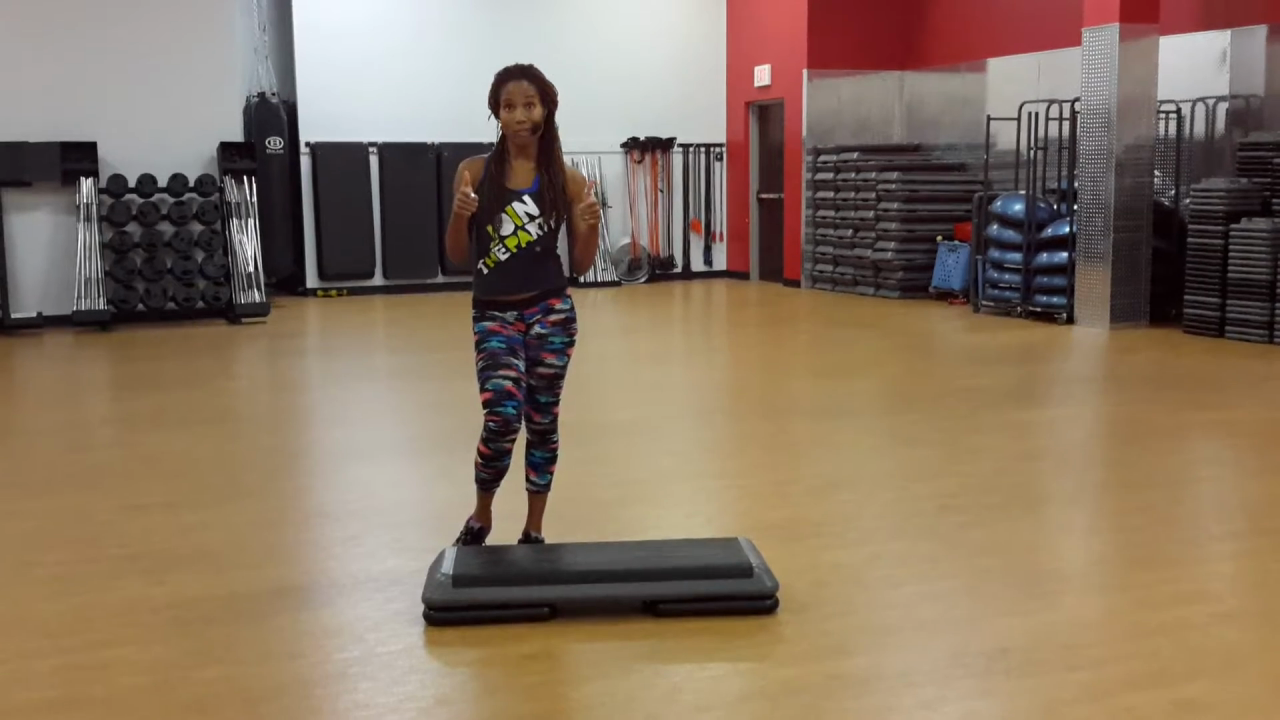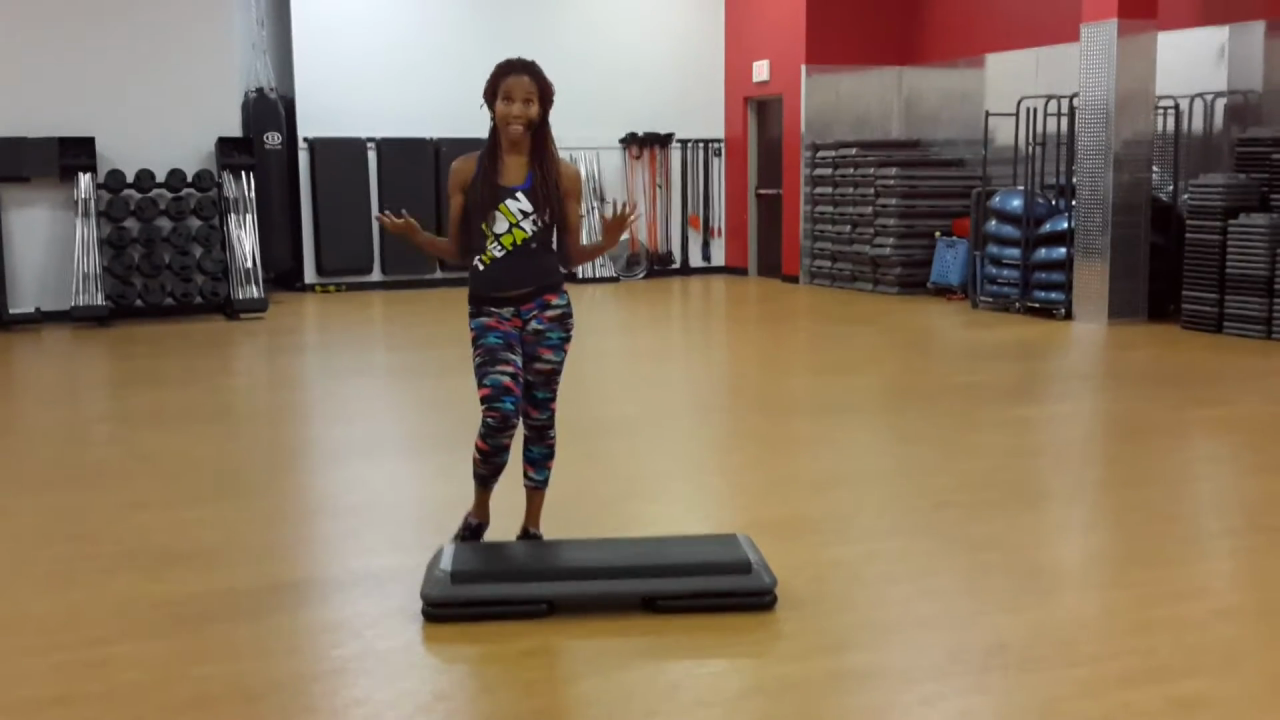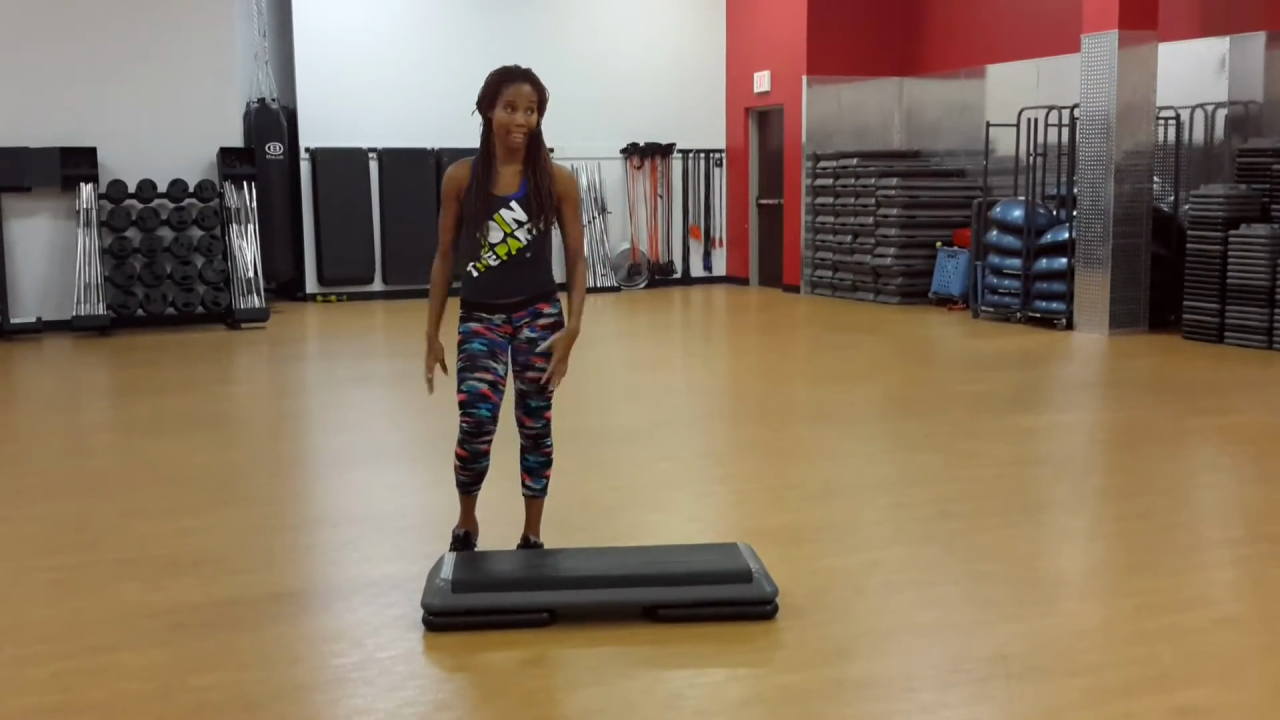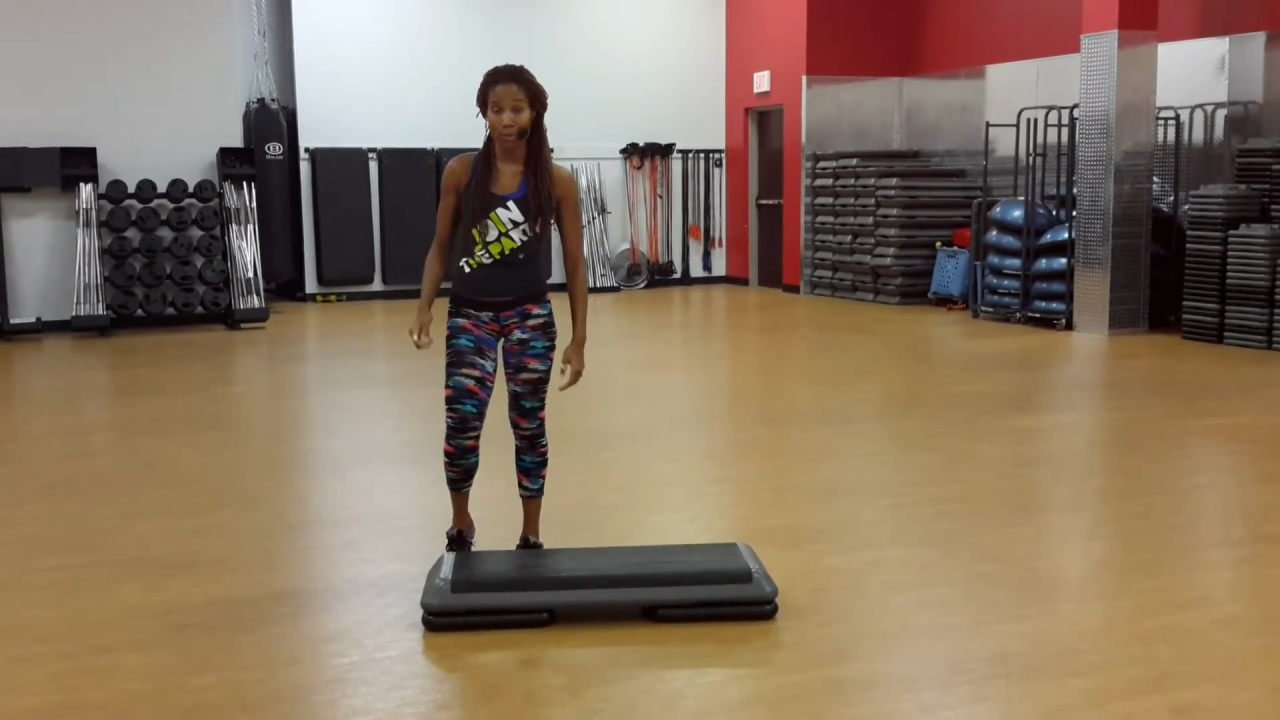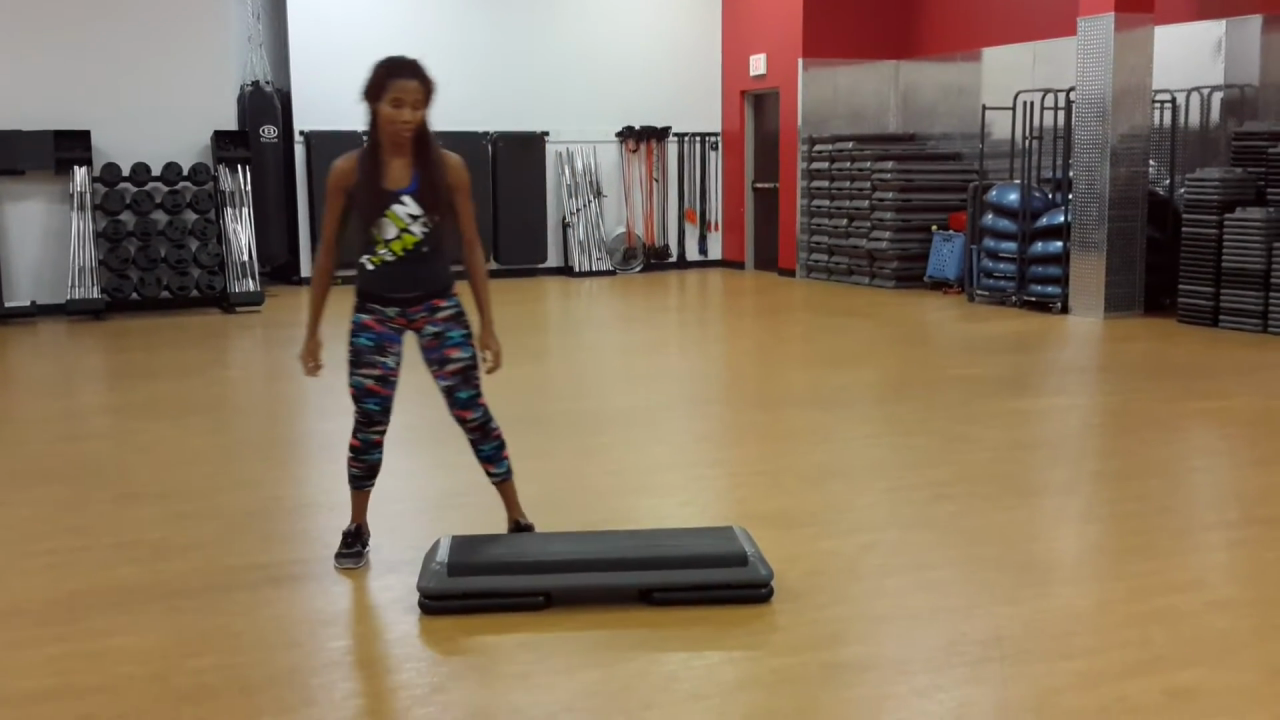
dt=0.7s
person 1, frame 1
left shoulder: (568, 179)
right shoulder: (474, 172)
left elbow: (580, 266)
right elbow: (457, 257)
left wrist: (590, 227)
right wrist: (459, 215)
left hip: (551, 313)
right hip: (494, 315)
left knee: (542, 422)
right knee: (503, 417)
left ankle: (533, 530)
right ankle: (480, 516)
person 1, frame 2
left shoulder: (561, 175)
right shoulder: (466, 170)
left elbow: (569, 256)
right elbow: (457, 252)
left wrist: (606, 242)
right wrist: (416, 236)
left hip: (547, 308)
right hip: (490, 310)
left knee: (540, 417)
right knee: (500, 413)
left ankle: (531, 527)
right ankle: (478, 513)
person 1, frame 3
left shoulder: (557, 179)
right shoulder: (460, 177)
left elbow: (574, 258)
right elbow: (445, 256)
left wrist: (572, 328)
right wrist: (432, 334)
left hip: (539, 314)
right hip: (480, 317)
left knee: (535, 425)
right knee: (477, 424)
left ankle: (532, 536)
right ankle: (466, 525)
person 1, frame 4
left shoulder: (557, 180)
right shoulder: (460, 171)
left elbow: (574, 261)
right elbow: (441, 246)
left wrist: (578, 338)
right wrist: (424, 308)
left hip: (530, 315)
right hip: (470, 314)
left knee: (529, 425)
right knee: (462, 421)
left ankle: (530, 537)
right ankle: (461, 526)
person 1, frame 5
left shoulder: (447, 167)
right shoulder: (348, 171)
left elbow: (471, 248)
right elbow: (327, 250)
left wrist: (487, 326)
right wrist: (313, 329)
left hip: (438, 305)
right hip: (374, 311)
left knee: (473, 414)
right knee: (369, 421)
left ankle: (517, 519)
right ankle: (356, 527)
